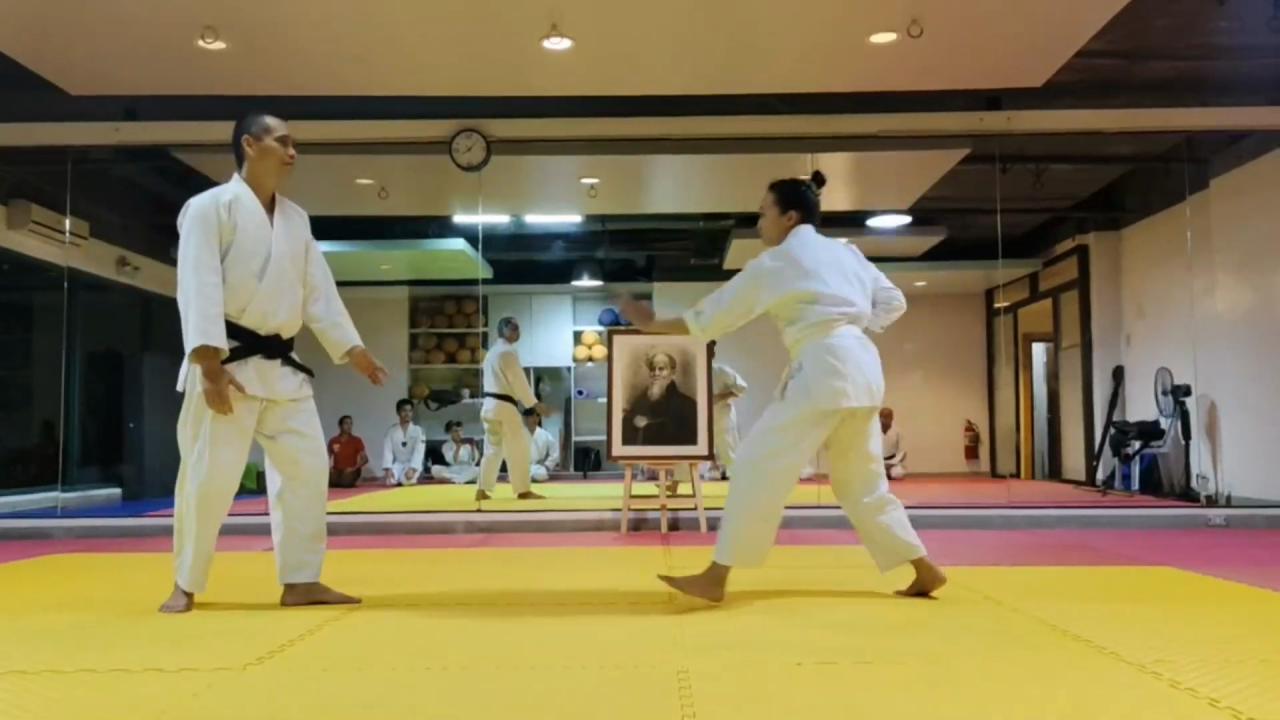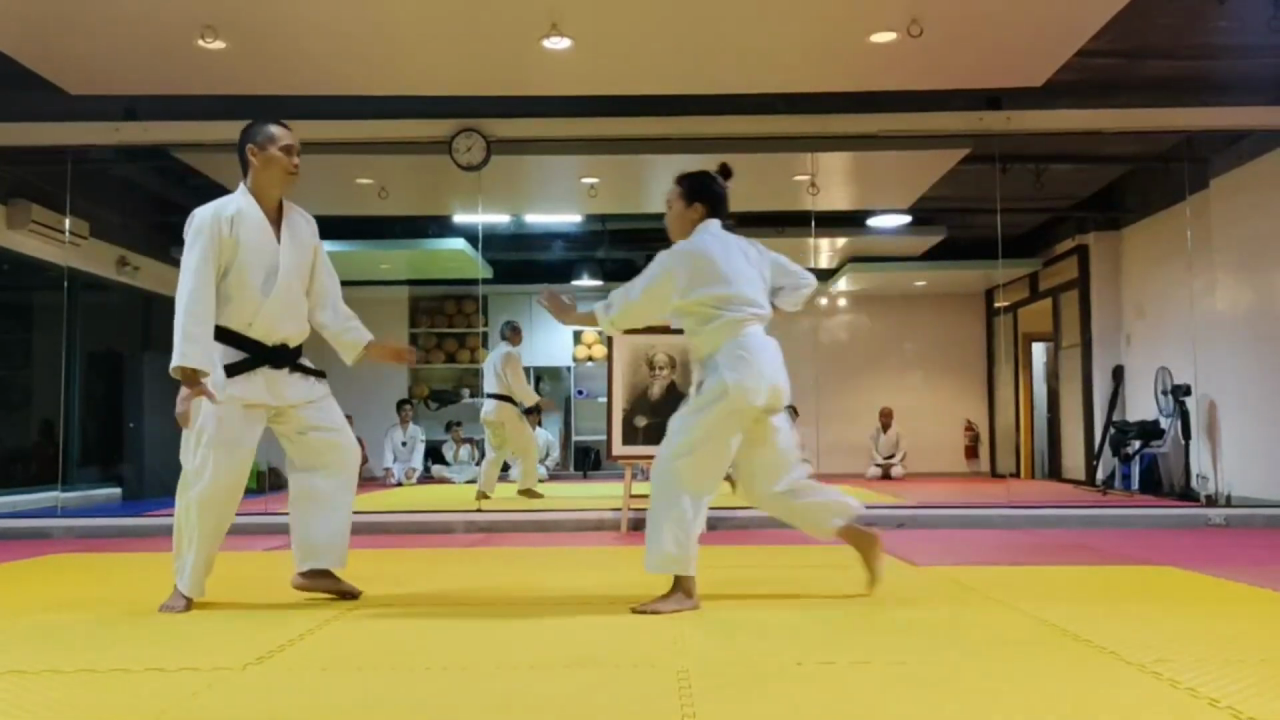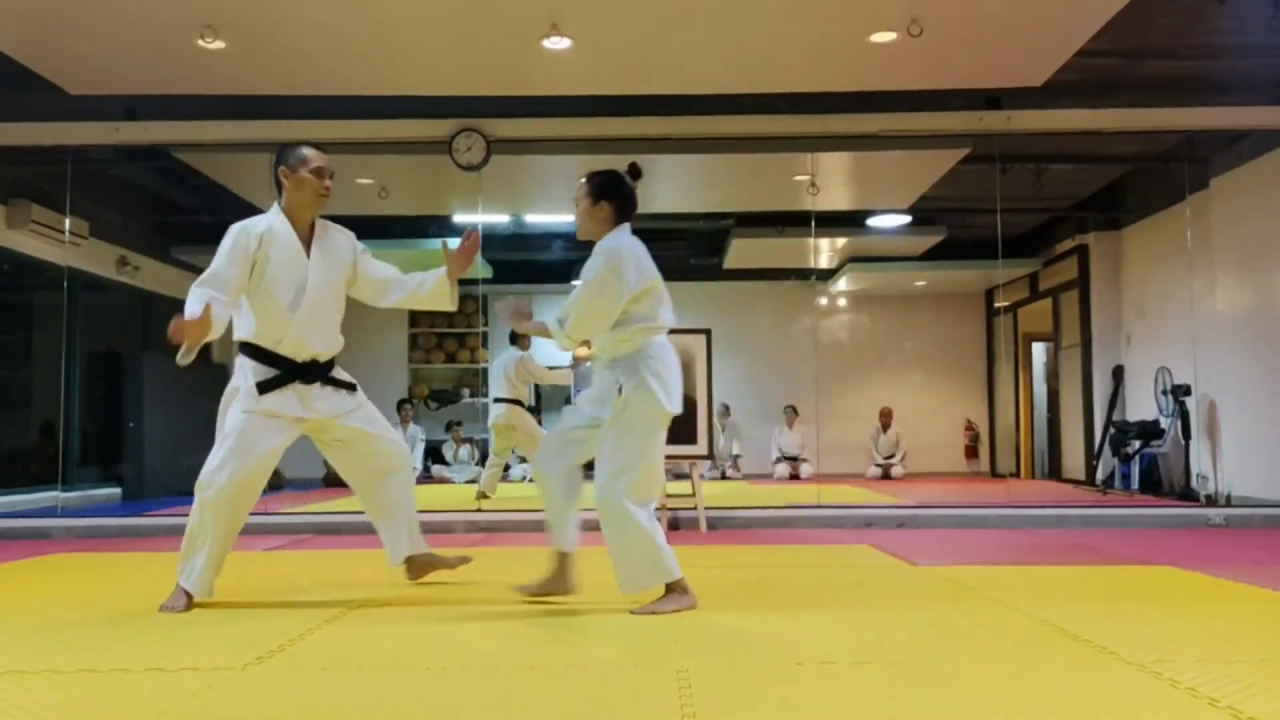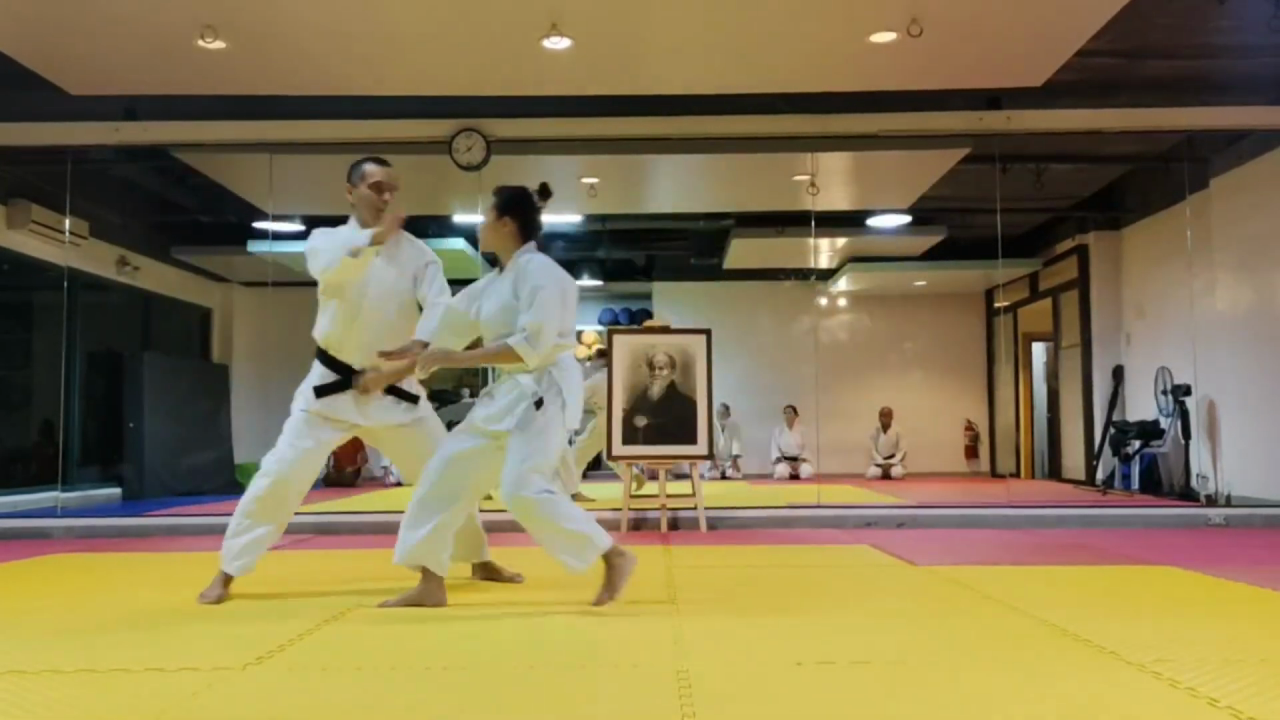
dt=0.2s
person 1, frame 1
left shoulder: (296, 217)
right shoulder: (210, 207)
left elbow: (318, 291)
right elbow: (199, 288)
left wrist: (352, 349)
right wrist: (211, 363)
left hip: (281, 364)
right hip: (228, 361)
left knee: (305, 466)
right knee: (210, 473)
left ankle: (300, 580)
right ankle: (186, 584)
person 1, frame 2
left shoulder: (303, 225)
right shoulder: (215, 218)
left elbow: (324, 298)
right elbow: (193, 299)
left wrist: (368, 346)
right wrist: (190, 374)
left hip: (291, 369)
right hip: (234, 369)
left knee: (335, 453)
right knee: (211, 477)
left ankle: (316, 566)
right ankle: (186, 585)
person 1, frame 3
left shoulder: (342, 242)
right shoulder: (250, 235)
left elbow: (391, 287)
right elbow: (213, 292)
left wrist: (447, 275)
right wrist: (200, 324)
left hip: (326, 382)
right hip: (265, 381)
left knee: (389, 456)
right knee: (227, 478)
left ankle: (414, 555)
right ankle: (190, 583)
person 1, frame 4
left shoulder: (416, 252)
right shoulder: (327, 238)
left elbow: (439, 305)
right elbow: (328, 265)
left wrist: (426, 341)
right wrist: (378, 235)
left hip: (393, 389)
right hip: (331, 386)
right knee: (282, 473)
left ankle: (479, 559)
right ankle: (228, 570)
person 2, frame 1
left shoulder: (776, 262)
right shoulder: (844, 252)
left elbow: (714, 315)
right elbow: (892, 305)
left wrist: (653, 325)
left hip: (824, 369)
right hip: (862, 367)
left knee: (759, 467)
right knee: (863, 482)
left ankle: (717, 576)
right ankle: (924, 569)
person 2, frame 2
left shoulder: (683, 256)
right shoulder: (745, 248)
left elbow: (626, 307)
right elbow: (802, 284)
left wrist: (569, 315)
left hip: (733, 369)
right hip: (760, 363)
left knee: (677, 471)
right knee: (773, 477)
left ankle: (682, 588)
right ankle: (858, 533)
person 2, frame 3
left shoulder: (612, 253)
right shoulder: (627, 251)
left elbow: (575, 326)
left wrist: (526, 323)
left hip: (640, 377)
right hip: (616, 377)
left knee: (621, 491)
right knee: (555, 455)
left ankle: (676, 589)
right ankle: (562, 570)
person 2, frame 4
left shoulder: (540, 273)
right shoulder: (491, 283)
left elbow: (532, 346)
right elbow: (450, 329)
left wrist: (459, 360)
right wrist: (394, 372)
left hip: (545, 393)
right hip: (508, 396)
left knee: (524, 490)
right knee: (445, 473)
left ankle: (612, 557)
right ankle: (430, 585)
